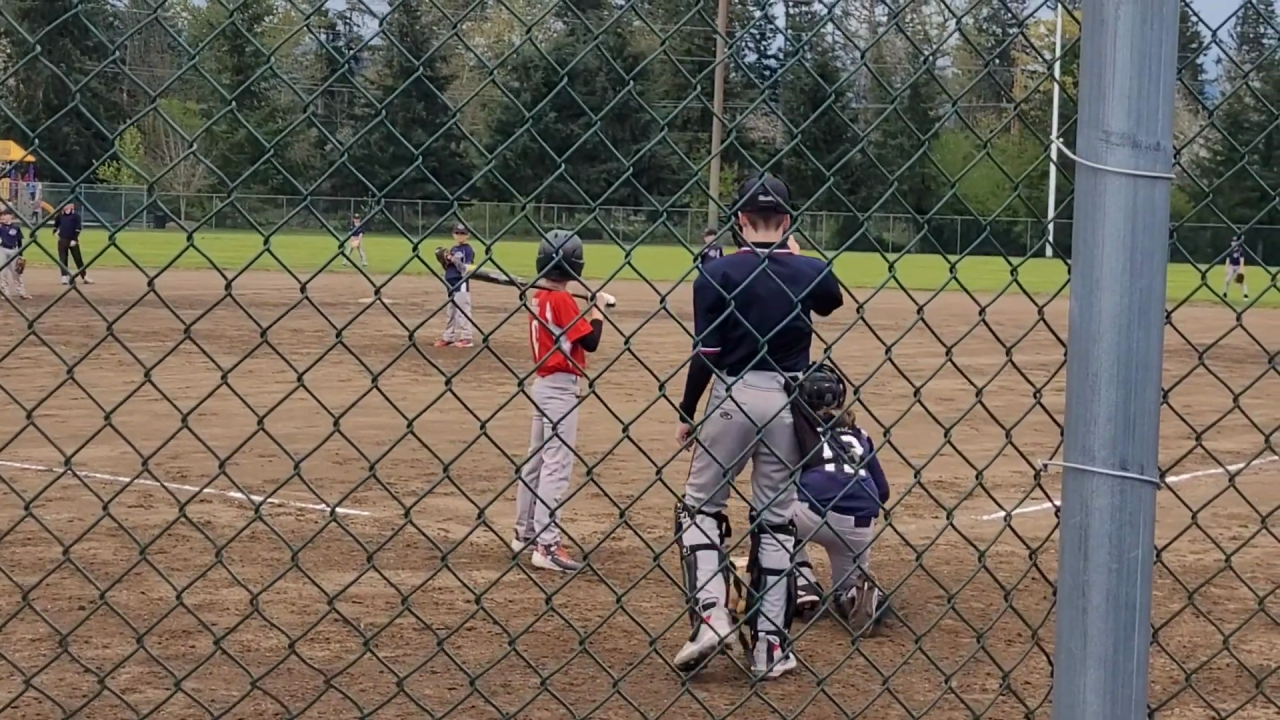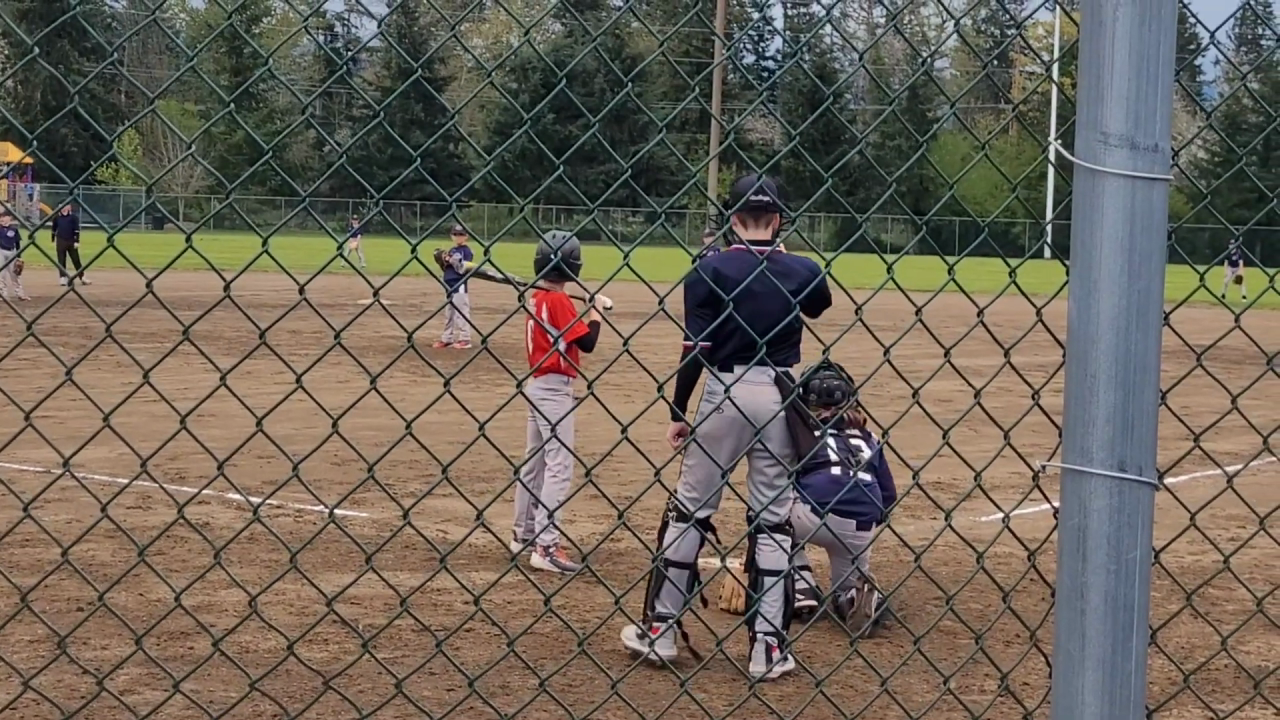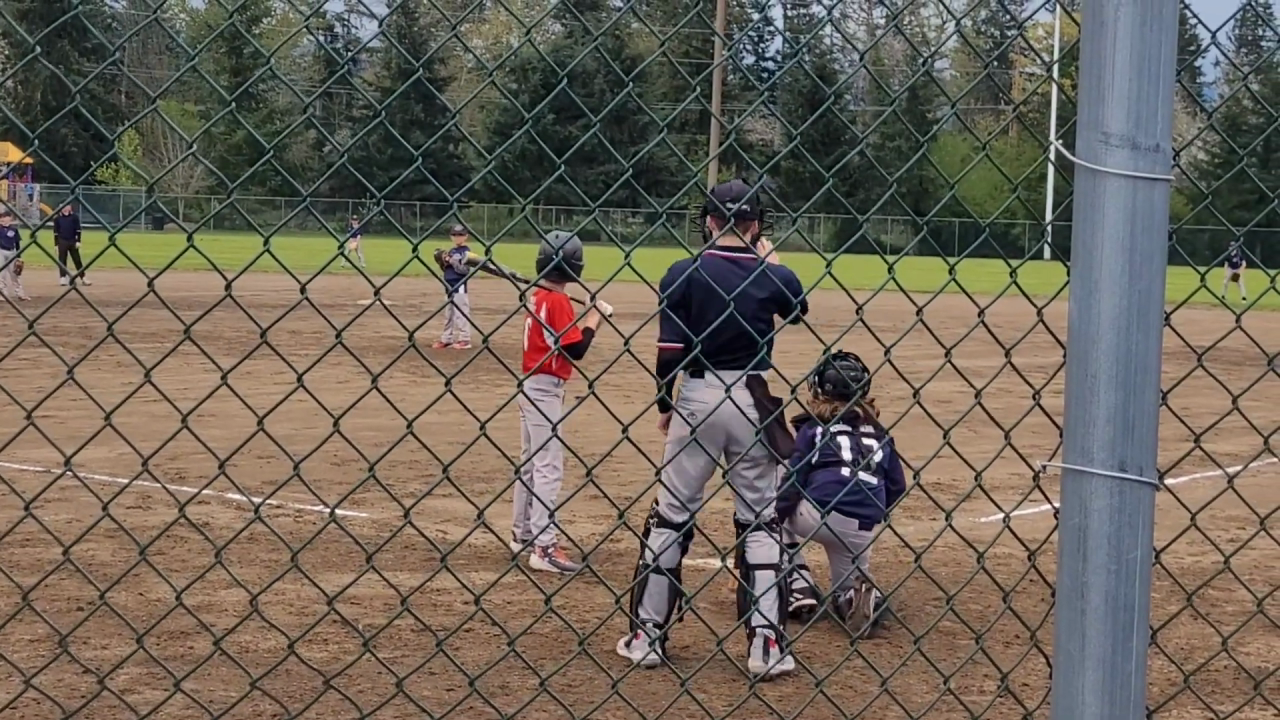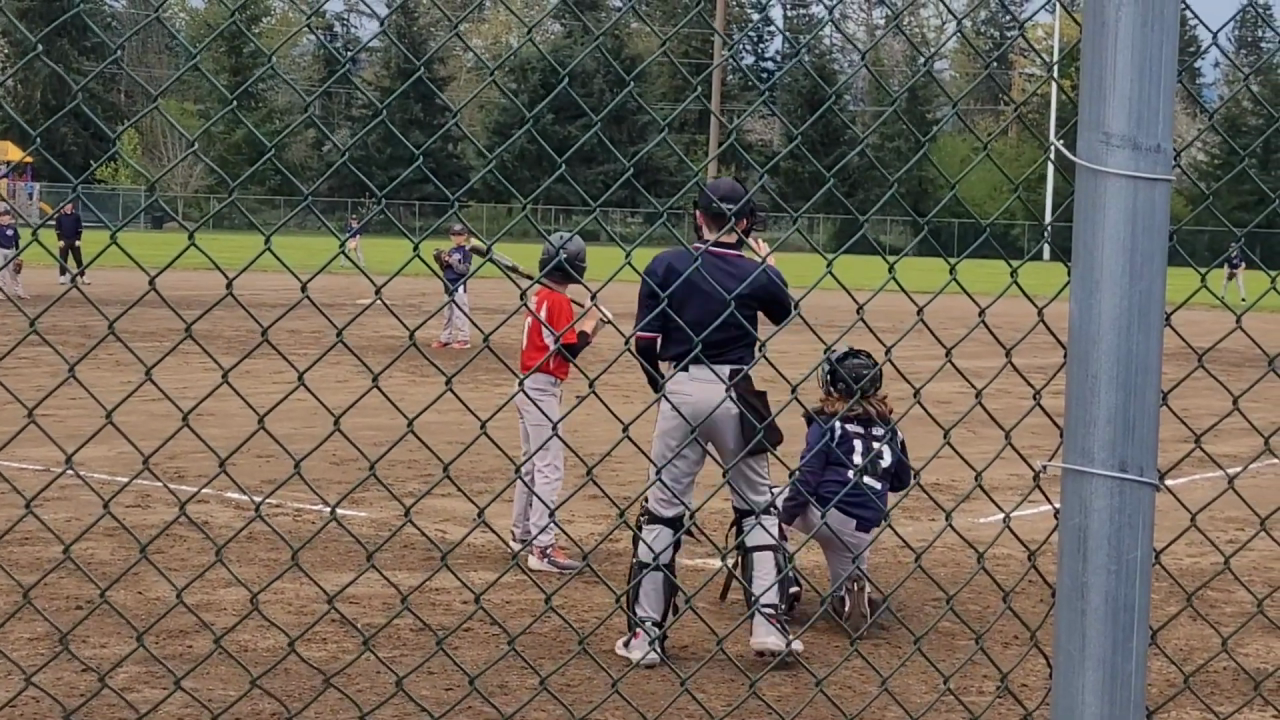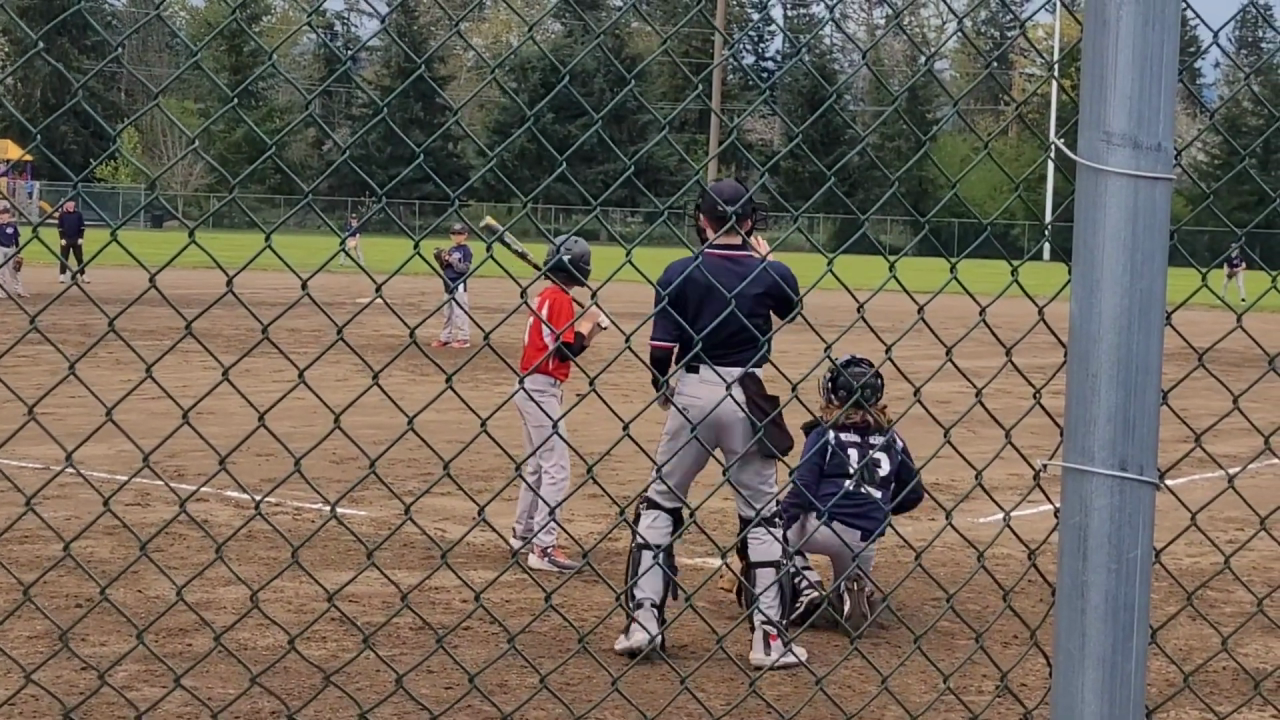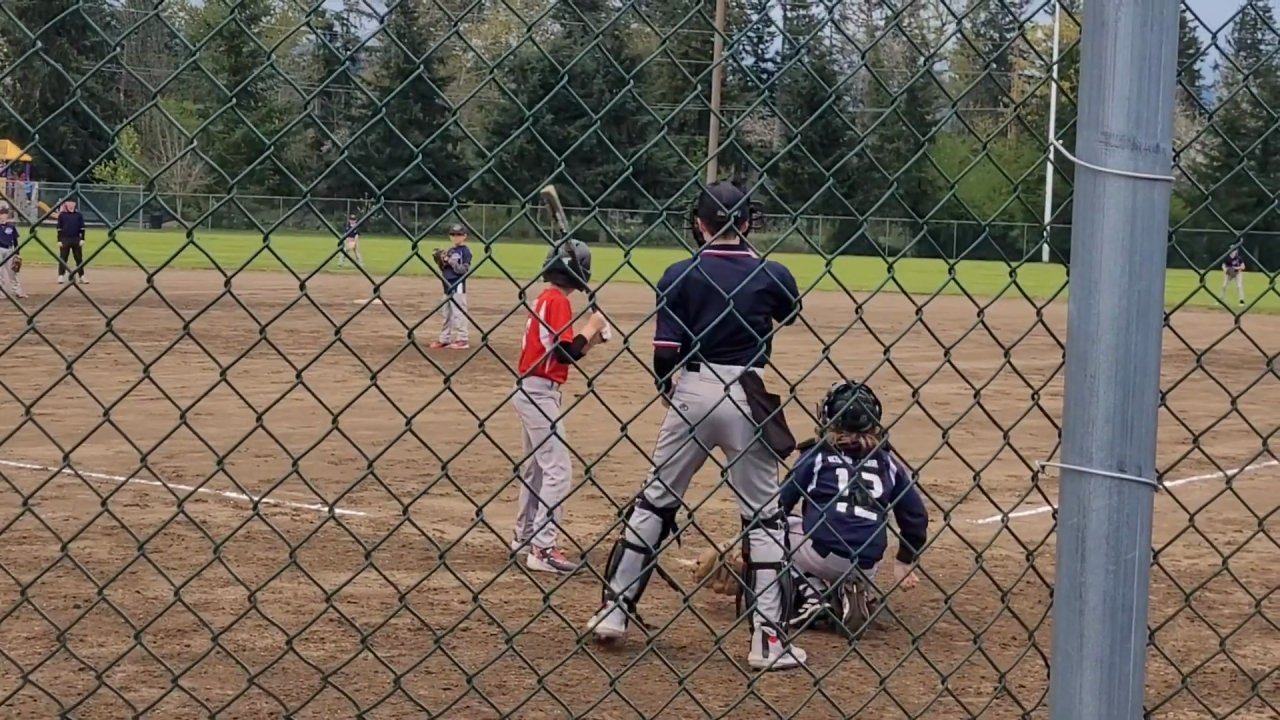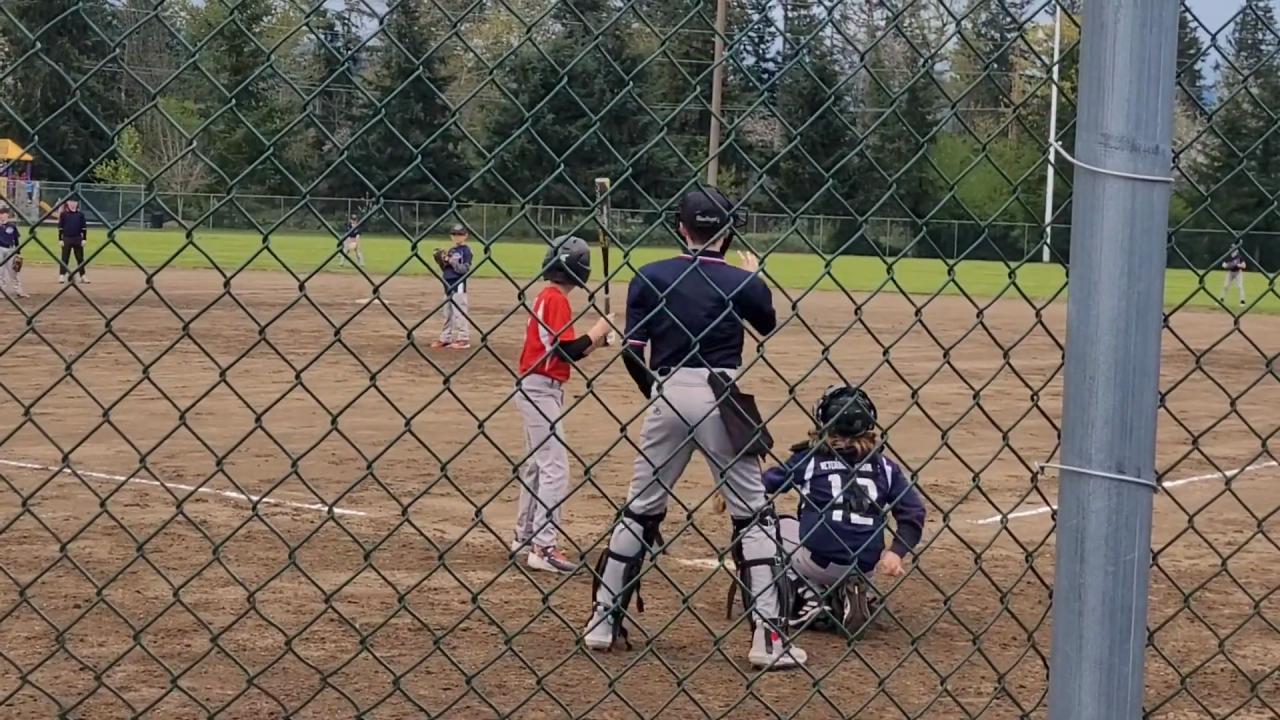
dt=0.2s
person 1, frame 1
left shoulder: (717, 272)
right shoulder: (811, 272)
left elbow: (704, 354)
right elbow: (831, 302)
left wrist: (686, 413)
left hip: (731, 399)
right hip: (785, 402)
left knee: (698, 509)
right knee: (777, 522)
left ankle: (710, 618)
right ankle: (769, 645)
person 1, frame 2
left shoulder: (707, 269)
right shoulder: (802, 270)
left elbow: (694, 350)
right elbow: (820, 305)
left wrist: (677, 413)
left hip: (722, 396)
right hip: (776, 399)
left knee: (687, 511)
right knee: (772, 522)
left ankle: (662, 630)
right ankle: (768, 647)
person 1, frame 3
left shoulder: (682, 274)
right shoulder: (776, 277)
left elbow: (668, 353)
right elbow: (799, 312)
left wrist: (665, 405)
left hip: (697, 398)
right hip: (751, 402)
left knee: (670, 517)
right knee: (760, 522)
left ankle: (647, 636)
right ankle: (766, 645)
person 1, frame 4
left shoulder: (666, 265)
right shoulder: (760, 275)
left elbow: (644, 342)
right elbow: (785, 314)
left wrist: (660, 385)
left hip: (682, 392)
right hip: (735, 397)
left knee: (662, 512)
right knee: (757, 508)
left ankle: (645, 634)
right ankle: (767, 623)
person 1, frame 5
left shoulder: (679, 273)
right shoulder: (773, 274)
left elbow: (662, 349)
right elbow: (793, 311)
left wrist: (663, 391)
left hip: (692, 393)
right hip: (745, 398)
left knee: (660, 503)
right knee: (761, 515)
left ankle: (644, 619)
right ankle: (769, 637)
person 1, frame 6
left shoulder: (678, 275)
right shoulder: (770, 274)
left elbow: (663, 350)
right elbow: (791, 313)
left wrist: (667, 390)
left hip: (693, 392)
right hip: (744, 397)
left knee: (654, 502)
right knee: (763, 516)
left ankle: (614, 610)
right ankle: (768, 637)
person 1, frame 7
left shoulder: (649, 276)
right shoulder: (743, 282)
left elbow: (630, 351)
right elbow: (768, 326)
left hip: (668, 397)
right hip: (720, 400)
left knee: (639, 511)
right knee: (754, 516)
left ankle: (603, 622)
right ankle: (769, 635)
person 2, frame 1
left shoulder: (539, 297)
right shoulder: (562, 299)
right elbow: (590, 342)
left wrist: (593, 309)
right wrist: (598, 309)
left hip: (544, 385)
right hip: (560, 388)
left knee: (536, 463)
right knee: (557, 468)
left ankle: (525, 534)
right ankle: (547, 546)
person 2, frame 2
left shoulder: (537, 297)
right shoulder: (559, 300)
right elbow: (586, 343)
left wrist: (590, 312)
right wrist: (596, 312)
left hip: (538, 386)
right hip: (555, 389)
left knee: (534, 464)
right knee: (559, 469)
left ankle: (524, 535)
right ankle: (546, 547)
person 2, frame 3
left shoulder: (538, 297)
right shoulder: (558, 301)
right elbow: (576, 350)
left wrist: (592, 319)
right wrist: (594, 317)
left hip: (532, 386)
right hip: (545, 389)
left knee: (530, 465)
right knee: (549, 469)
left ankle: (523, 535)
right ankle: (544, 548)
person 2, frame 4
left shoulder: (540, 296)
right shoulder: (558, 300)
right elbow: (569, 352)
left wrist: (591, 328)
right wrist: (590, 322)
left hip: (530, 386)
right hip: (542, 389)
left knee: (532, 465)
right knee: (550, 469)
left ankle: (523, 535)
right ankle: (542, 549)
person 2, frame 5
left shoulder: (544, 297)
right shoulder: (560, 299)
right elbow: (565, 352)
left wrist: (591, 331)
right wrist: (588, 323)
left hip: (531, 387)
right hip: (542, 389)
left knee: (538, 466)
right knee: (556, 469)
left ankle: (523, 534)
right ankle: (543, 547)
person 2, frame 6
left shoulder: (545, 298)
right shoulder: (558, 302)
right elbow: (564, 353)
left wrist: (592, 338)
right wrist: (593, 327)
left hip: (533, 389)
right hip: (539, 391)
left knee: (537, 467)
right knee: (557, 471)
left ankle: (524, 537)
right ankle: (542, 549)
person 2, frame 7
left shoulder: (546, 297)
right shoulder: (557, 300)
right elbow: (567, 352)
left wrist: (596, 340)
right wrist: (600, 330)
left hip: (536, 388)
right hip: (541, 389)
left knee: (537, 465)
right knee: (554, 469)
left ankle: (525, 536)
right ankle: (543, 548)
person 3, frame 1
left shoulder: (798, 429)
right shoulder: (858, 434)
right elbow: (882, 490)
left hip: (813, 513)
right hip: (860, 524)
right knee: (847, 589)
left ankle: (804, 590)
right ankle: (860, 592)
person 3, frame 2
right shoulder: (867, 435)
right elbow: (888, 495)
left hip: (816, 516)
right hip: (861, 529)
right knee: (845, 592)
left ankle: (803, 593)
right ankle: (859, 594)
person 3, frame 3
left shoulder: (814, 427)
right shoulder: (879, 431)
left elbow: (793, 483)
right elbow: (897, 488)
left hip: (820, 515)
right hip: (863, 528)
right knee: (846, 591)
left ankle: (798, 592)
right ankle: (859, 595)
person 3, frame 4
left shoulder: (827, 424)
right shoulder: (889, 429)
left elbow: (807, 477)
right elbow: (903, 480)
left wrist: (783, 519)
left hip: (822, 514)
right hip: (861, 529)
right knee: (848, 585)
right ankle: (854, 592)
person 3, frame 5
left shoulder: (825, 433)
right shoulder: (892, 439)
left elbow: (801, 490)
right elbow: (914, 492)
left hip: (826, 527)
right hip: (866, 541)
left ankle: (807, 586)
right ankle: (852, 593)
person 3, frame 6
left shoulder: (817, 454)
right shoulder: (889, 463)
left elbow: (783, 499)
right elbow: (916, 516)
right wrist: (905, 561)
left hip: (821, 552)
right hip: (865, 564)
left ankle: (810, 596)
right ankle: (856, 593)
person 3, frame 7
left shoulder: (810, 457)
right shoulder: (884, 464)
left elbow: (770, 481)
right elbow: (913, 510)
right wrist: (896, 552)
left hip: (817, 560)
right hip: (863, 565)
left knee: (778, 527)
left ankle: (809, 599)
right ankle: (852, 596)
